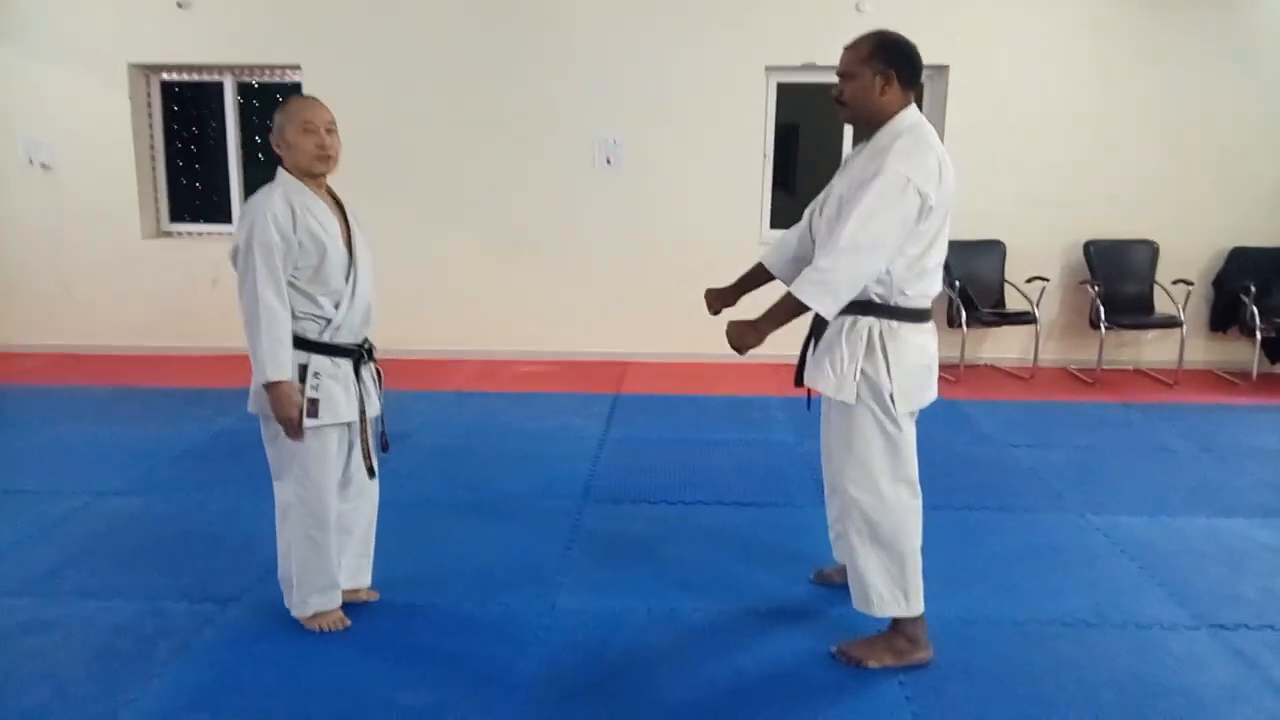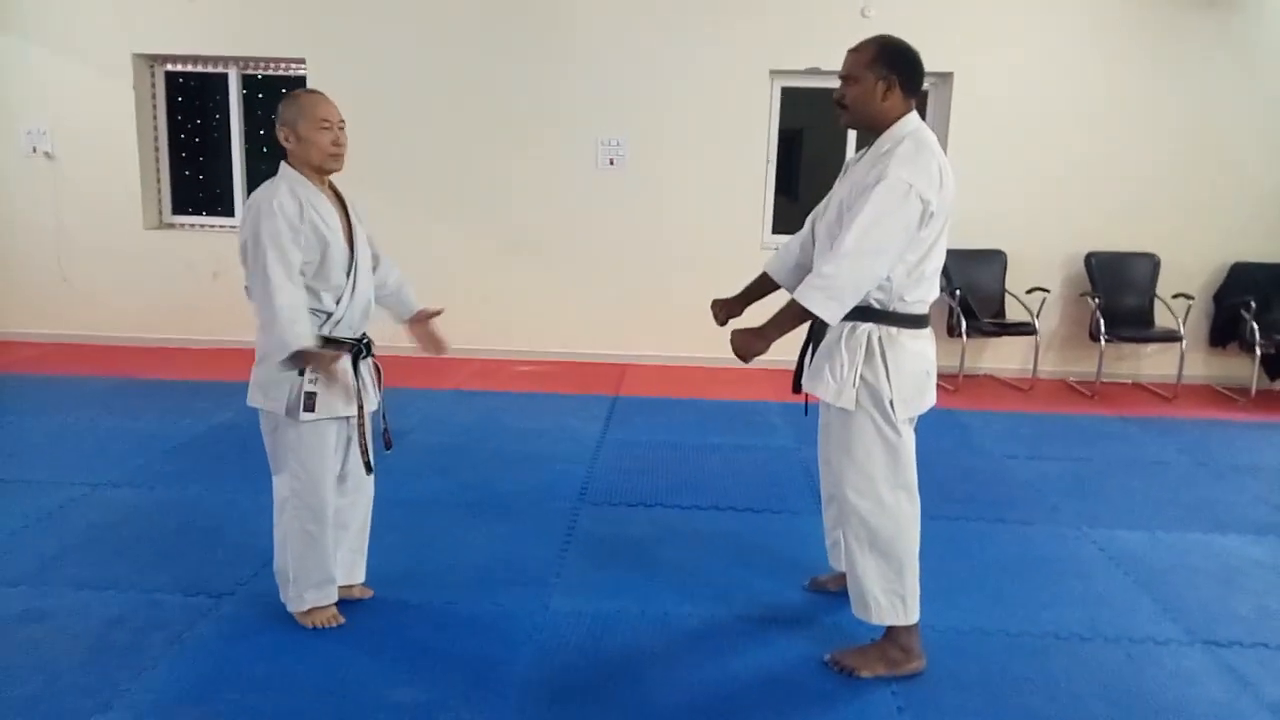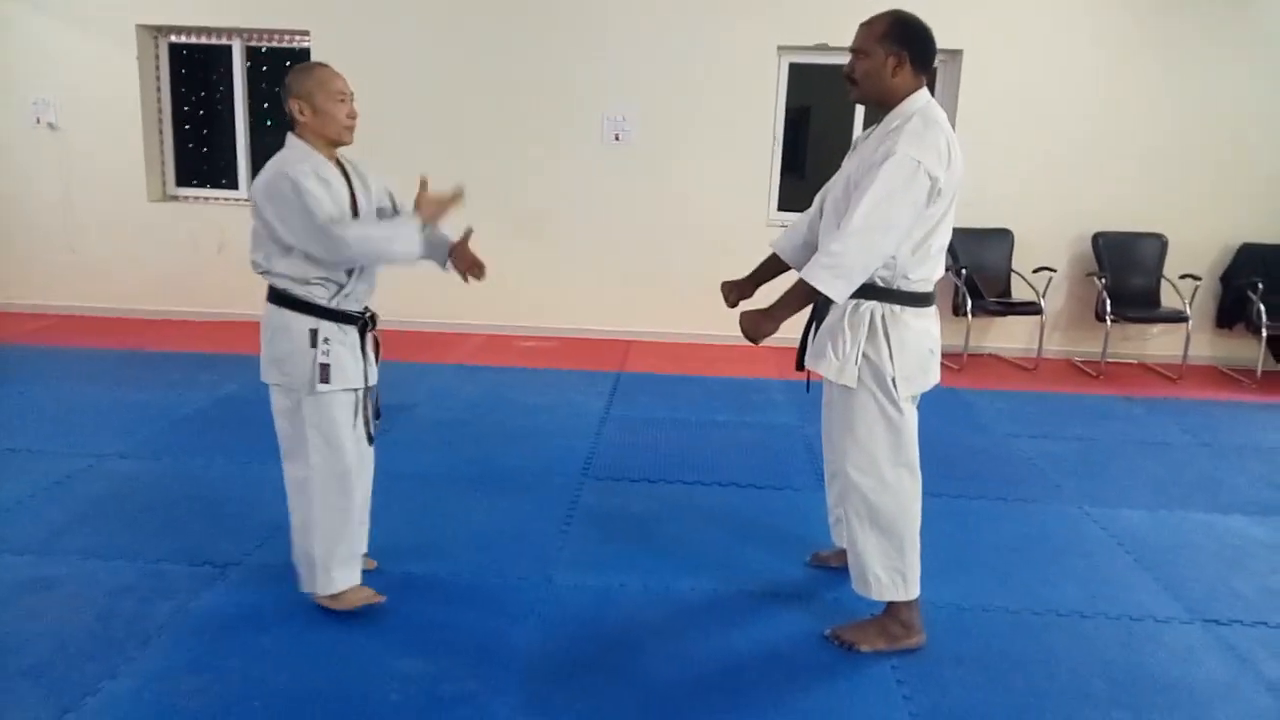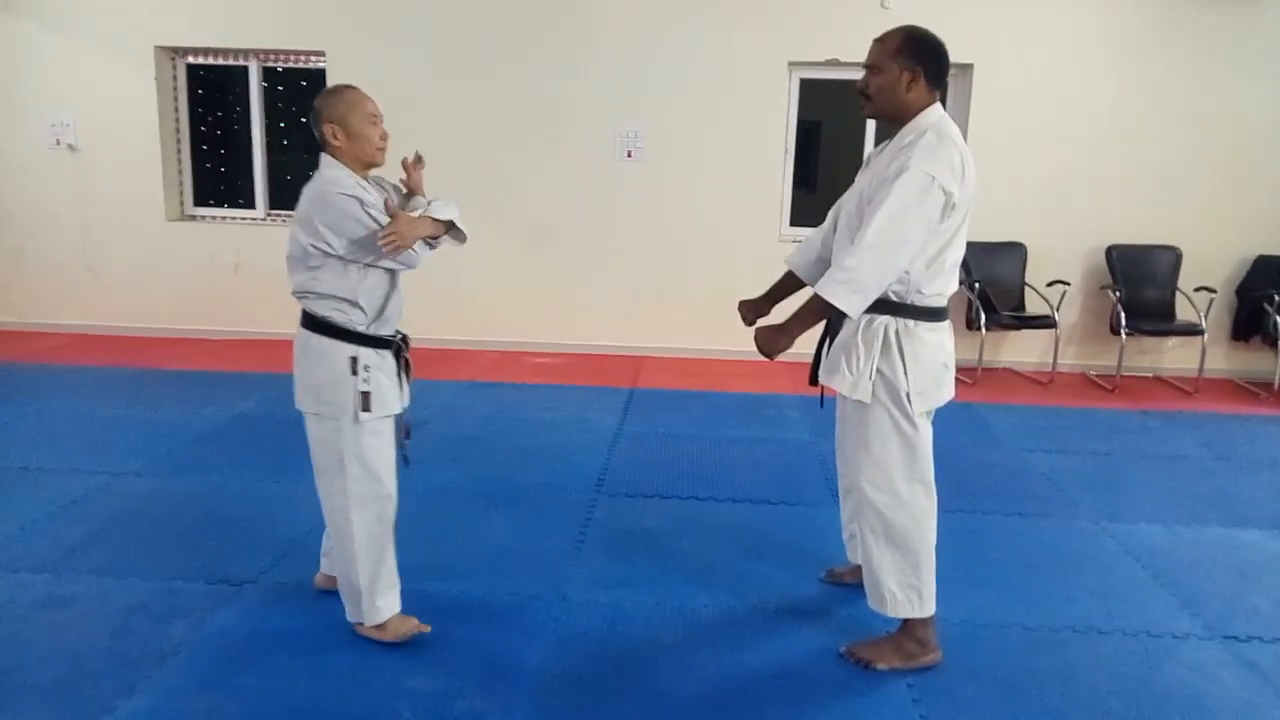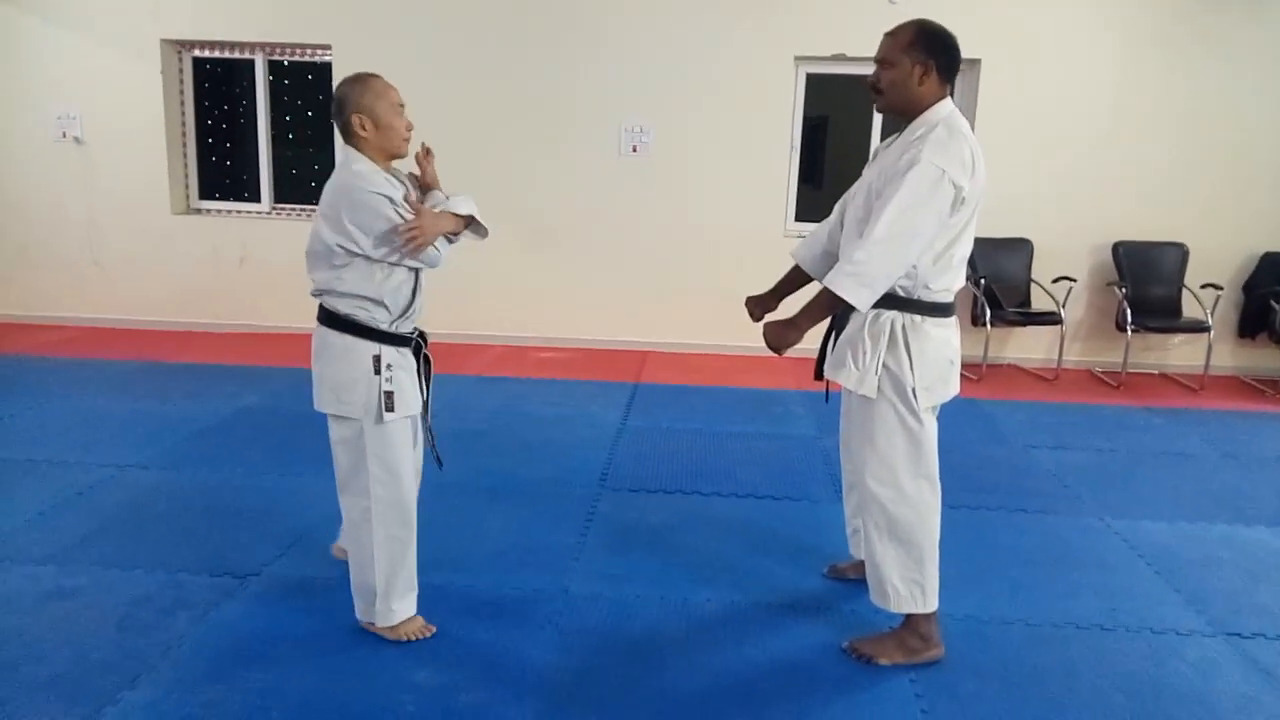
dt=0.3s
person 1, frame 1
left shoulder: (909, 157)
right shoulder: (875, 150)
left elbow: (847, 260)
right elbow: (810, 235)
left wrist: (761, 326)
right wrist: (734, 290)
left hip: (879, 343)
right hip: (856, 335)
left knee: (877, 479)
right knee: (850, 468)
left ankle: (908, 631)
right ankle: (860, 563)
person 1, frame 2
left shoulder: (910, 162)
right shoulder: (876, 156)
left elbow: (850, 266)
right elbow: (811, 242)
left wrist: (765, 334)
right wrist: (740, 300)
left hip: (878, 349)
right hip: (855, 343)
left knee: (875, 485)
right knee: (847, 473)
left ankle: (901, 640)
right ankle: (854, 569)
person 1, frame 3
left shoulder: (918, 140)
right shoulder: (885, 134)
left elbow: (857, 244)
right elbow: (820, 221)
left wrist: (774, 315)
right wrist: (751, 281)
left hip: (883, 327)
right hip: (859, 320)
left knee: (878, 463)
right knee: (850, 452)
left ankle: (902, 616)
right ankle: (856, 546)
person 1, frame 4
left shoulder: (931, 154)
right shoulder: (901, 148)
left elbow: (870, 259)
right elbow: (834, 235)
left wrist: (789, 330)
right wrist: (768, 299)
left hip: (896, 341)
right hip: (873, 333)
left knee: (892, 479)
right knee: (864, 466)
left ankle: (918, 632)
right ankle: (870, 562)
person 1, frame 5
left shoulder: (941, 150)
right shoulder: (907, 143)
left elbow: (878, 253)
right elbow: (840, 229)
left wrist: (797, 325)
right wrist: (774, 294)
left hip: (903, 337)
right hip: (877, 329)
left knee: (897, 475)
right knee: (868, 461)
left ankle: (920, 628)
right ankle: (873, 557)
person 2, frame 1
left shoulder: (335, 205)
right shoulder: (271, 209)
right elbow: (264, 301)
right wrist: (276, 381)
left hip: (351, 369)
right hip: (305, 374)
left knee: (357, 483)
right knee: (310, 493)
left ankle: (348, 579)
right ankle: (312, 597)
person 2, frame 2
left shoulder: (339, 200)
right shoulder: (274, 204)
left elbow: (372, 267)
right elbow: (276, 288)
left wrist: (412, 314)
right wrist: (309, 354)
left hip: (352, 359)
right hip: (306, 367)
left knee: (354, 477)
right knee: (307, 485)
left ankle: (342, 574)
right ankle: (307, 593)
person 2, frame 3
left shoulder: (345, 171)
right shoulder: (288, 176)
left elbow: (384, 224)
right elbow: (346, 242)
left wrist: (450, 245)
right wrist: (421, 219)
left hip: (346, 332)
right hip: (307, 337)
left knee: (353, 451)
right knee: (324, 459)
left ankle: (339, 549)
right ankle: (330, 580)
person 2, frame 4
left shoulder: (373, 189)
right shoulder: (331, 197)
left elbow: (433, 219)
right elbow: (403, 247)
left wrist: (421, 216)
right wrist: (417, 207)
left hip: (372, 354)
right hip: (339, 359)
left knee: (369, 474)
right knee: (361, 485)
left ankle: (338, 568)
right ankle: (375, 610)
person 2, frame 5
left shoulder: (388, 179)
right shoulder: (358, 191)
left elbow: (461, 211)
right elbow: (428, 252)
left wrist: (443, 216)
right wrist: (433, 198)
left hip: (387, 349)
right hip: (362, 355)
left knee: (400, 464)
right knee: (379, 485)
left ankle: (357, 545)
right ankle: (384, 609)
